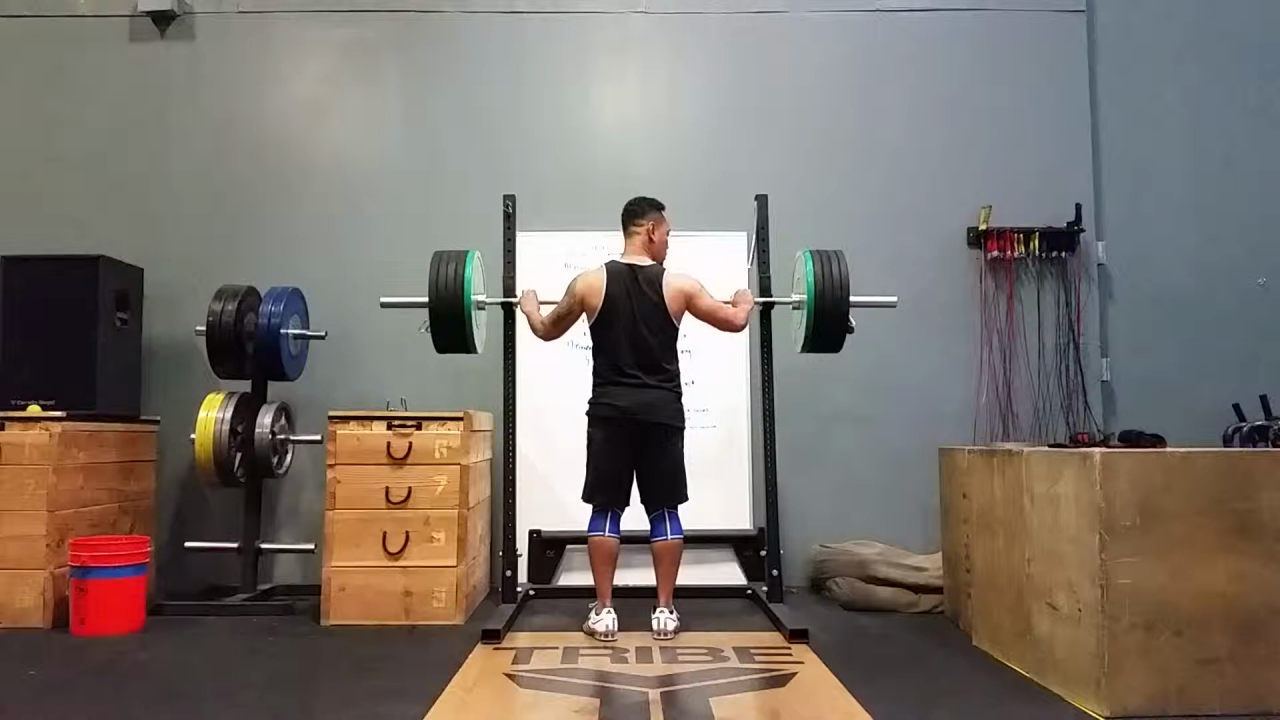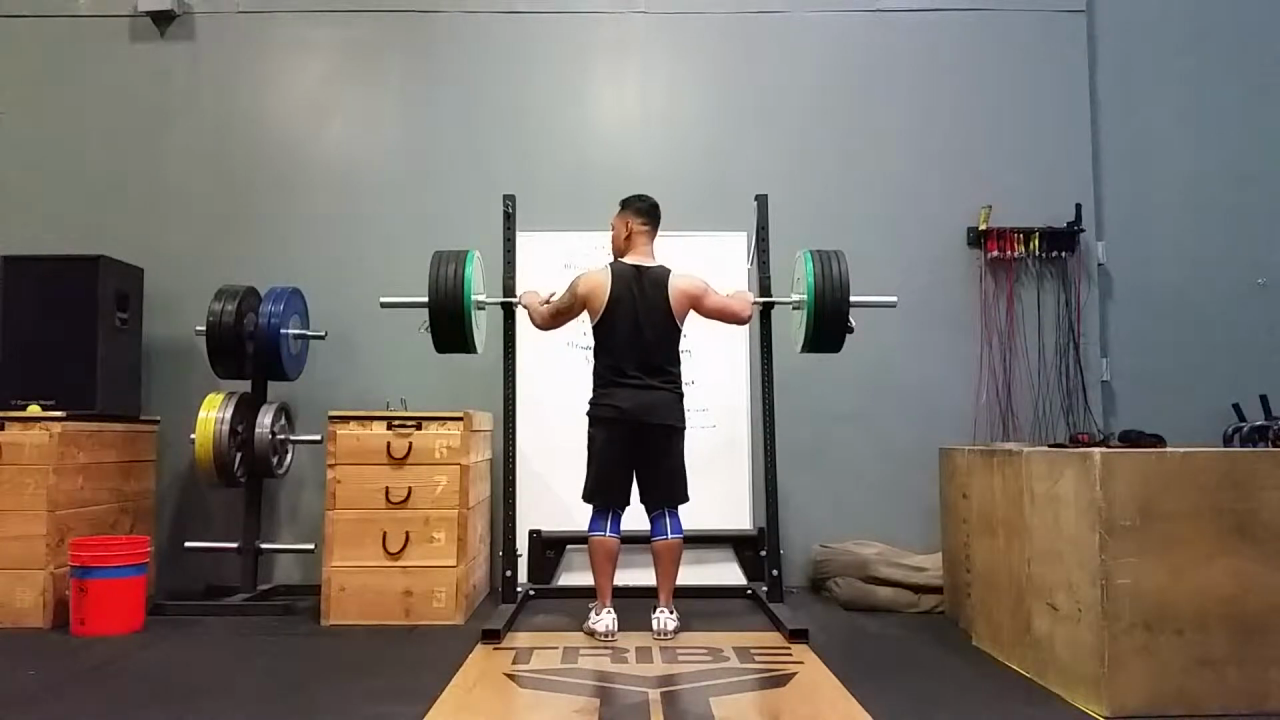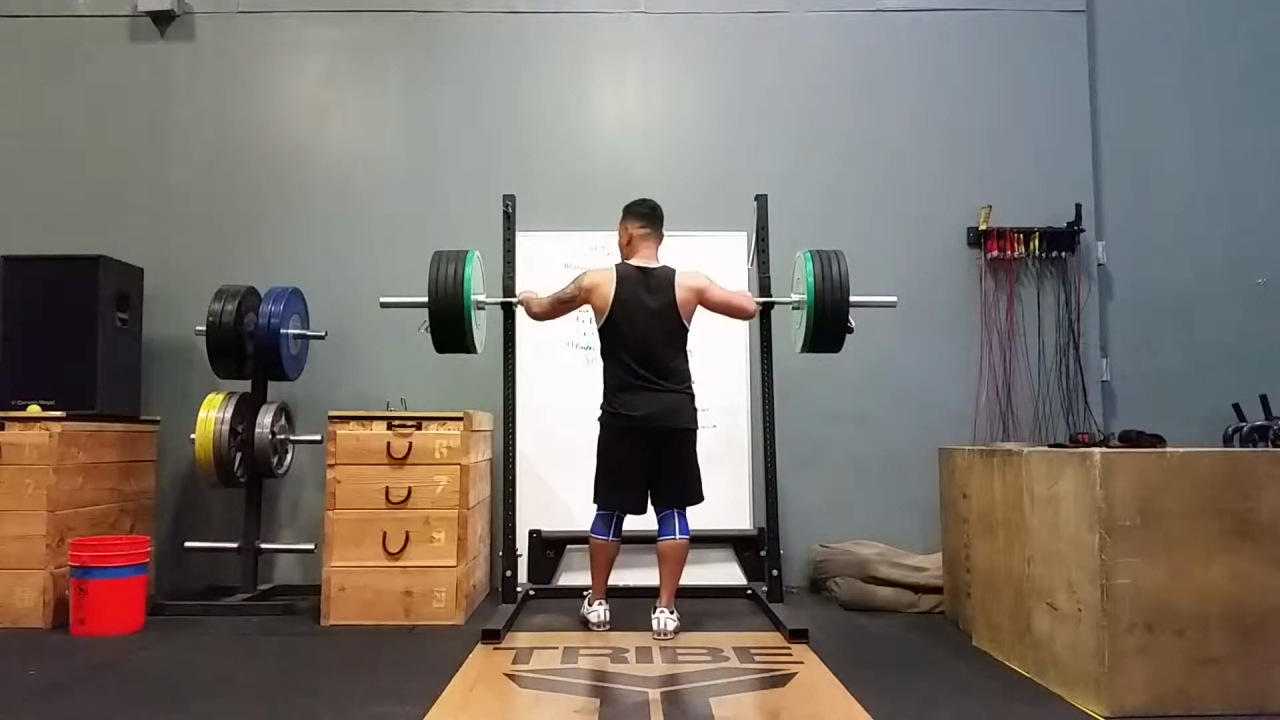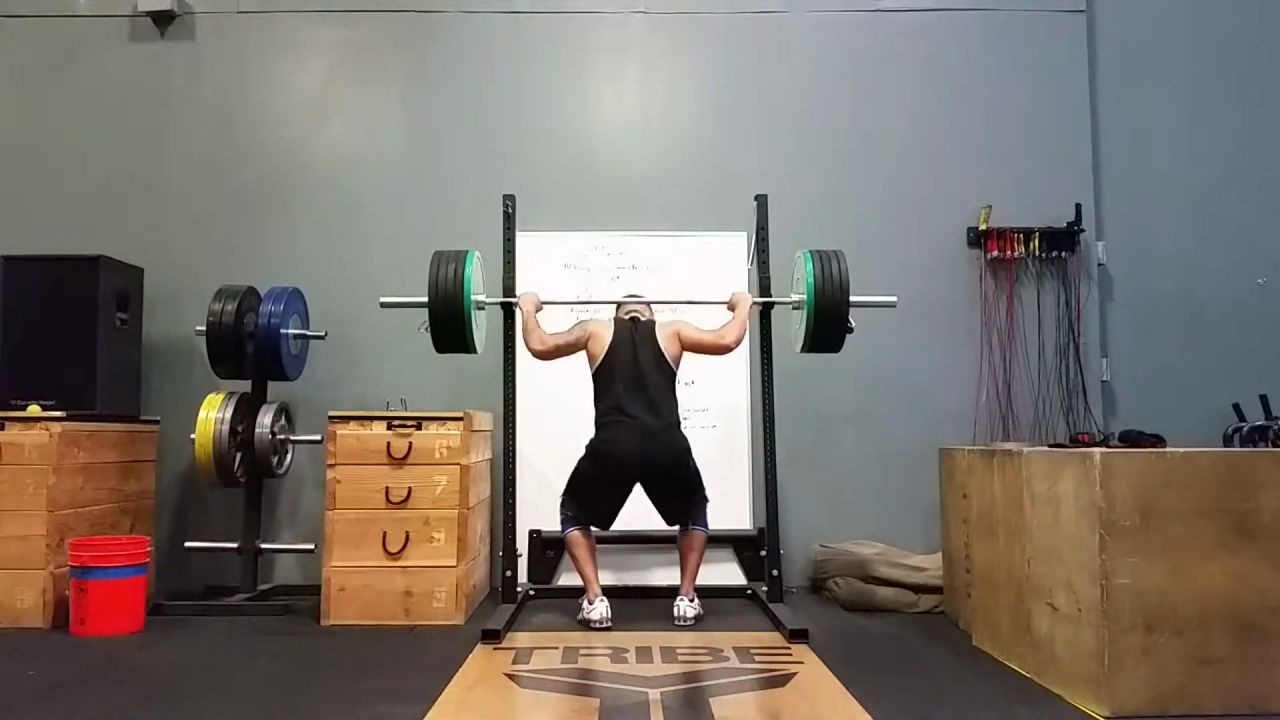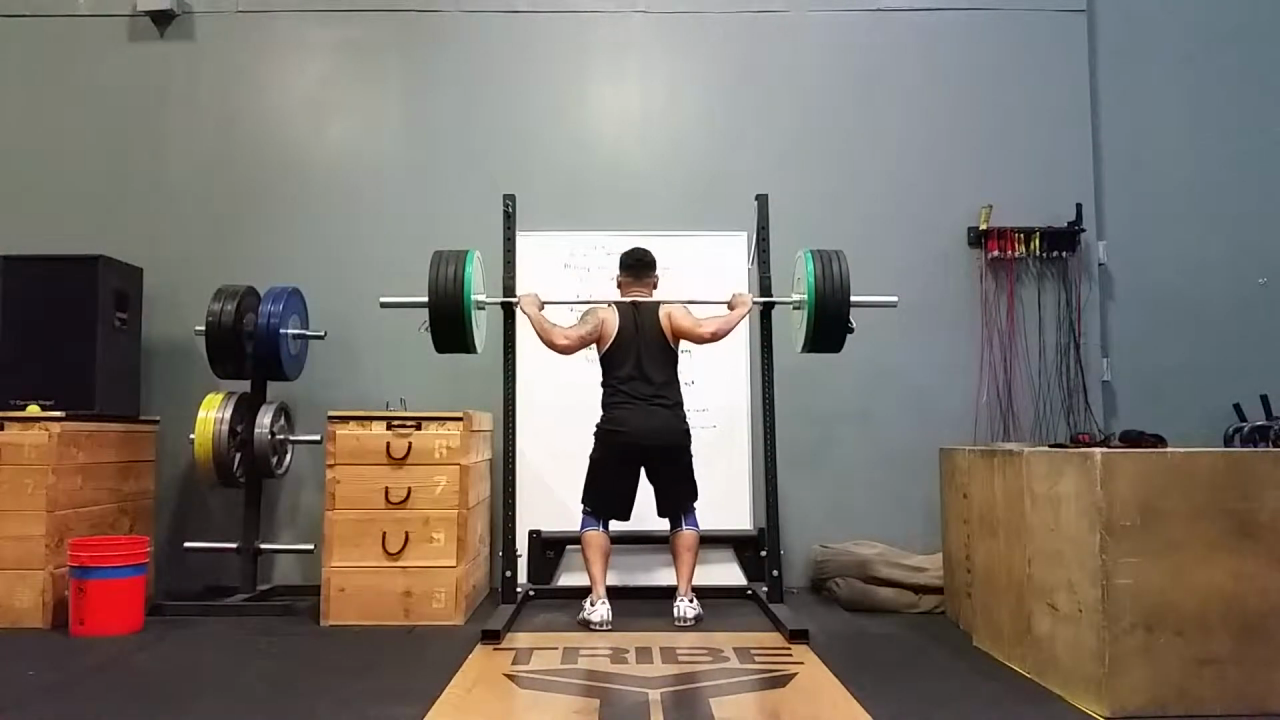
dt=1s
person 1, frame 1
left shoulder: (589, 282)
right shoulder: (678, 284)
left elbow: (547, 331)
right elbow: (735, 321)
left wrist: (529, 306)
right wrist: (745, 301)
left hip: (609, 411)
right hip: (662, 412)
left knee: (605, 510)
right knee: (664, 510)
left ankle: (603, 611)
right ankle: (664, 611)
person 1, frame 2
left shoulder: (593, 283)
right shoulder: (682, 285)
left elbow: (545, 320)
right elbow: (741, 314)
left wrist: (530, 301)
right wrist: (745, 298)
left hip: (611, 412)
right hip: (663, 412)
left knee: (606, 510)
right knee: (664, 511)
left ankle: (603, 612)
right ankle: (665, 611)
person 1, frame 3
left shoulder: (598, 282)
right shoulder: (688, 284)
left elbow: (540, 310)
right elbow: (748, 309)
left wrist: (526, 298)
right wrist: (746, 295)
left hip: (622, 416)
right hip: (675, 415)
left knee: (610, 510)
right knee: (672, 513)
left ankle: (597, 603)
right ankle: (666, 610)
person 1, frame 4
left shoulder: (597, 331)
right shoulder: (671, 332)
left elbow: (540, 346)
right elbow: (727, 341)
left wrist: (528, 310)
right wrist: (742, 307)
left hip: (611, 447)
right hip: (667, 447)
left knee: (574, 514)
right knee: (694, 513)
left ankle: (594, 601)
right ankle: (687, 598)
person 1, frame 5
left shoulder: (603, 316)
right shoulder: (671, 313)
left elbow: (562, 341)
right elbow: (706, 331)
left wrist: (532, 311)
right wrist: (741, 309)
left hip: (618, 429)
right hip: (669, 428)
left knee: (595, 514)
right knee: (682, 513)
left ankle: (598, 602)
right ankle: (684, 599)
